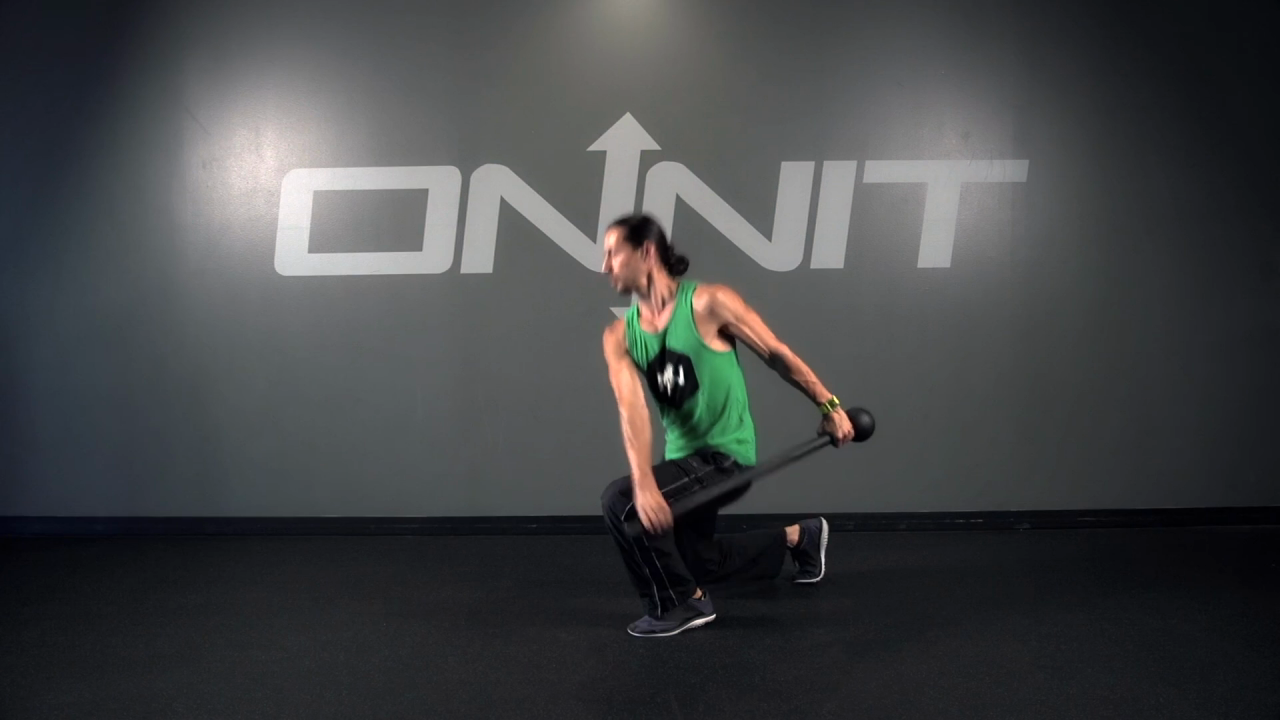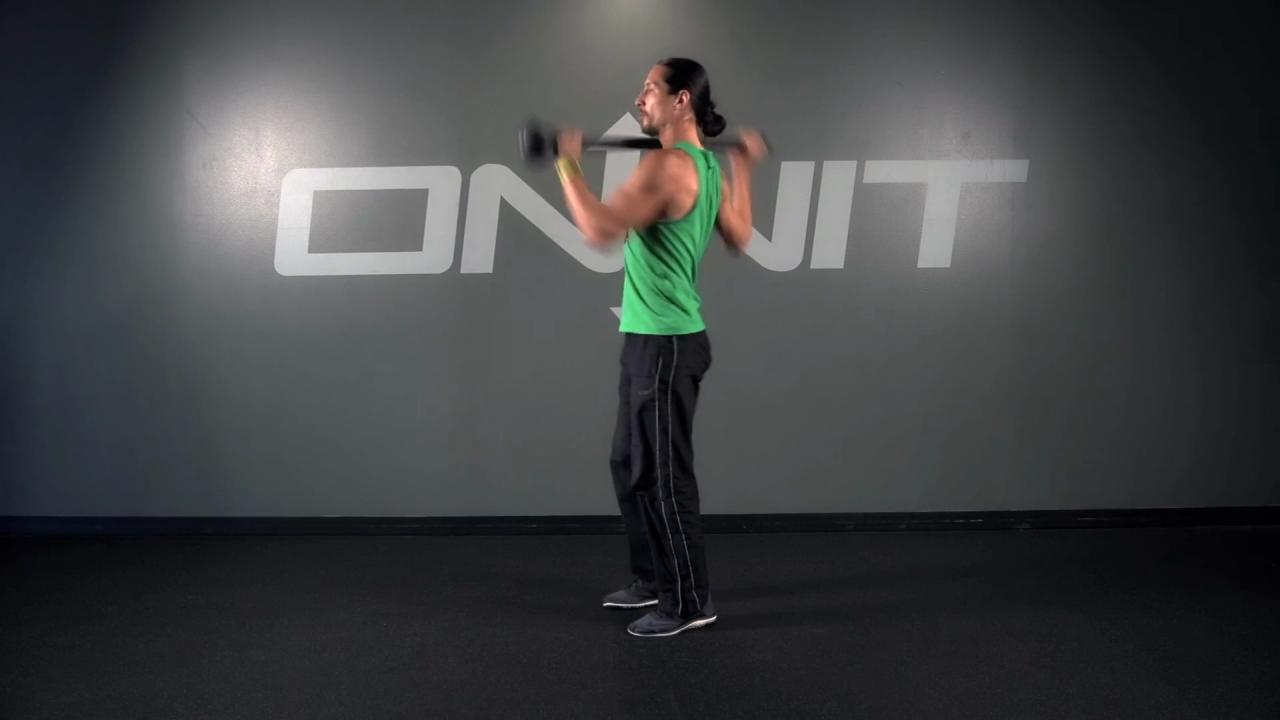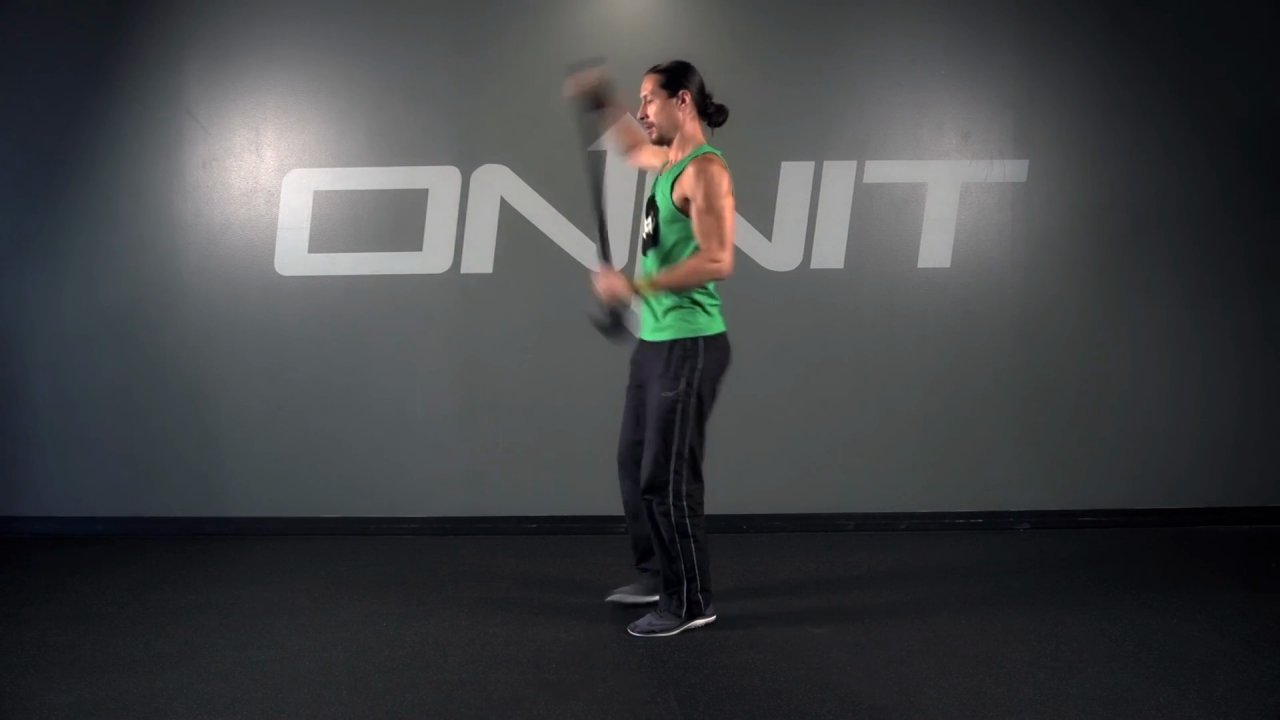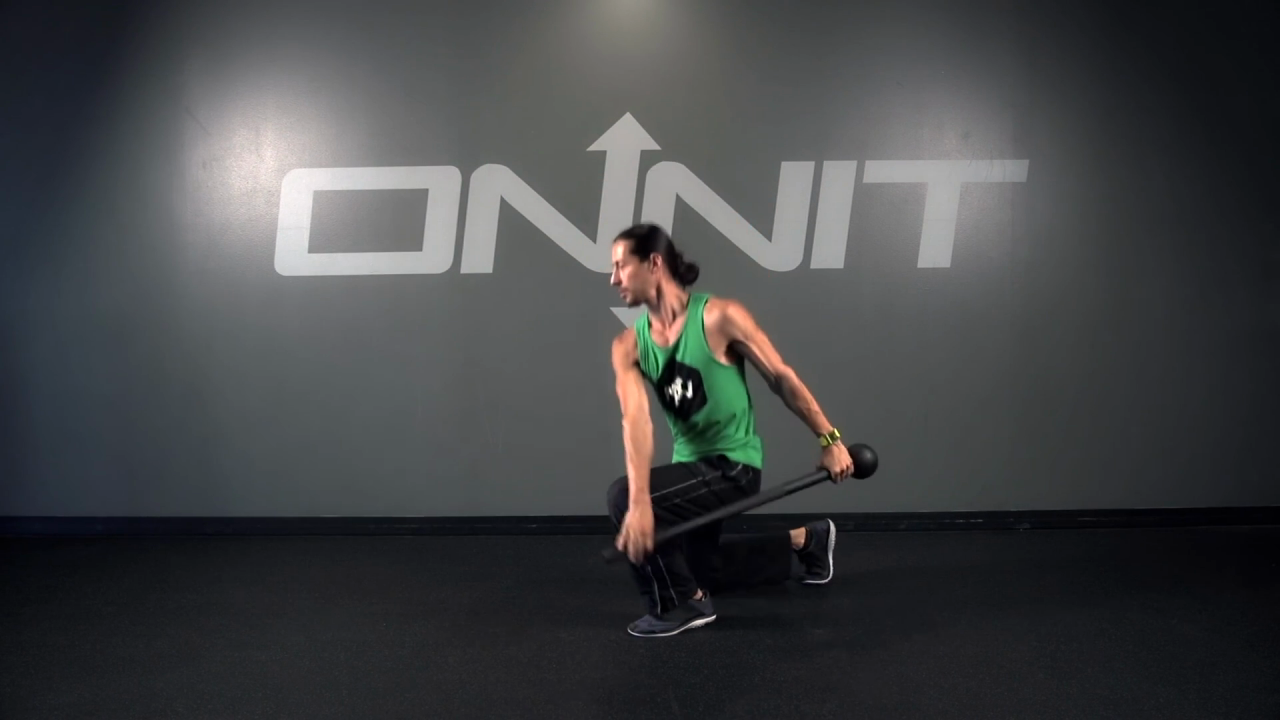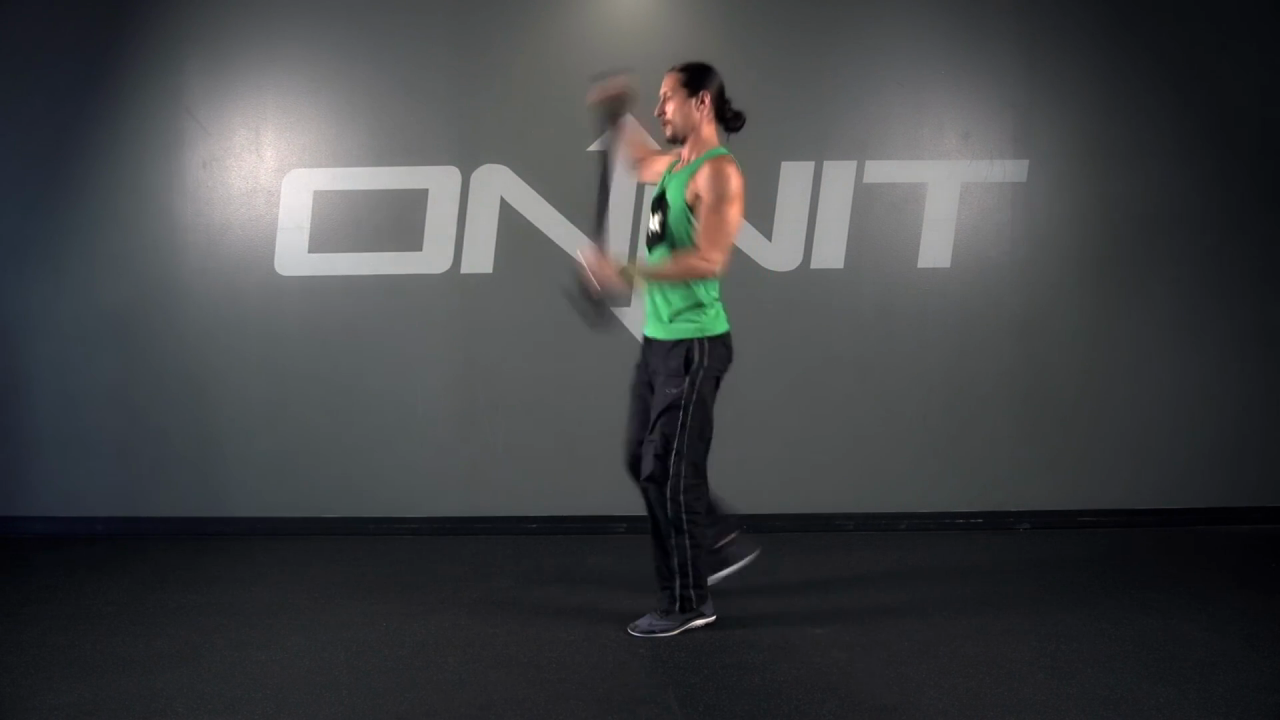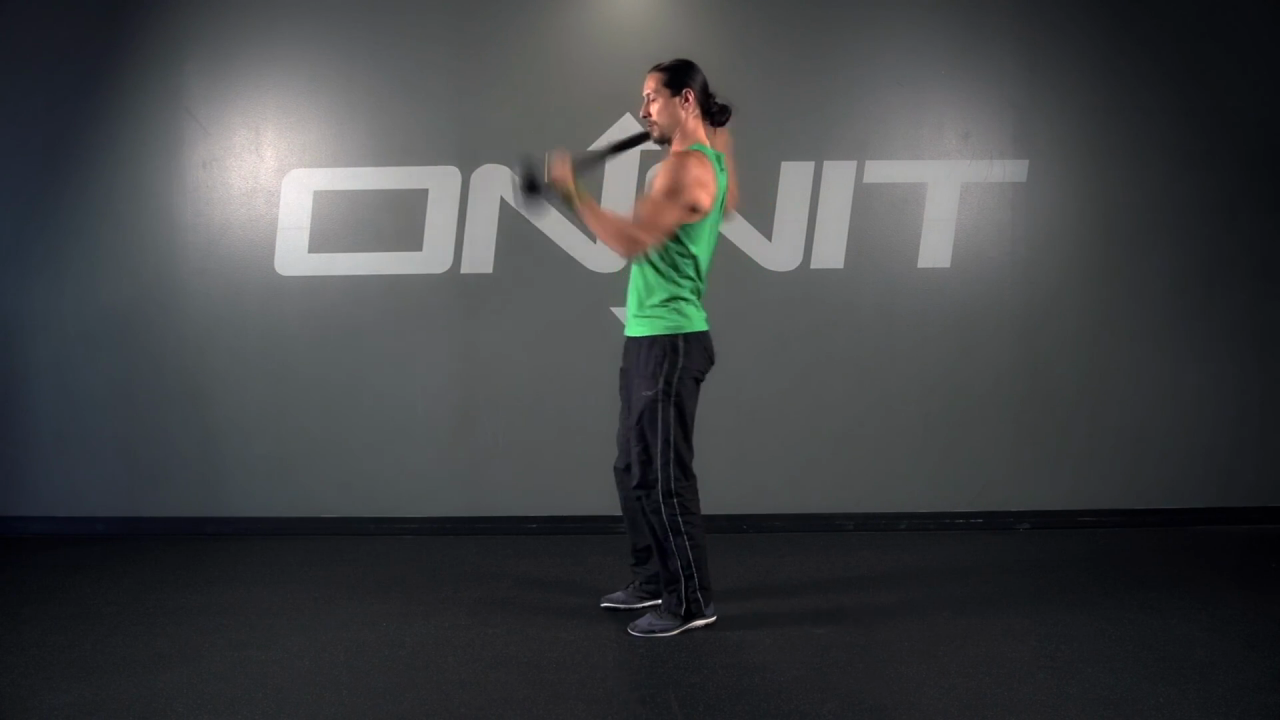
dt=0.7s
person 1, frame 1
left shoulder: (709, 304)
right shoulder: (620, 335)
left elbow: (777, 354)
right elbow: (633, 408)
left wrist: (830, 407)
right wrist: (642, 481)
left hip: (726, 456)
right hip: (685, 456)
left knee: (618, 502)
right knee: (700, 559)
left ankle: (678, 606)
right ankle: (800, 538)
person 1, frame 2
left shoulder: (666, 166)
right shoulder: (700, 163)
left elbow: (600, 230)
right elbow: (737, 238)
left wrist: (568, 162)
right wrist: (743, 168)
left hip: (667, 345)
right hip: (647, 339)
left knee: (659, 476)
right knee: (629, 466)
left ankle: (689, 602)
right ankle: (654, 578)
person 1, frame 3
left shoulder: (707, 170)
right shoulder: (671, 160)
left elbow: (718, 261)
right elbow: (640, 150)
left wrist: (635, 285)
right wrist: (606, 103)
left hip: (692, 346)
right hip: (655, 345)
left knee: (665, 477)
right knee: (634, 466)
left ankle: (691, 603)
right ankle: (659, 574)
person 1, frame 4
left shoulder: (719, 316)
right shoulder: (628, 346)
left elbow: (782, 377)
right elbow: (636, 421)
left wrist: (829, 440)
right wrist: (637, 503)
left hip: (734, 464)
right hip: (691, 462)
left knee: (617, 495)
right knee: (703, 567)
left ankle: (683, 603)
right ankle: (807, 541)
person 1, frame 5
left shoulder: (716, 173)
right shoulder: (679, 161)
left elbow: (709, 259)
right elbow: (644, 166)
left wrist: (629, 273)
left hip: (693, 347)
right hip: (660, 343)
left knee: (671, 473)
right knee: (645, 463)
left ankle: (689, 604)
right ankle: (722, 542)
person 1, frame 6
left shoulder: (686, 166)
right shoulder: (709, 161)
left elbow: (633, 242)
right elbow: (720, 201)
left wrist: (574, 193)
right wrist: (717, 136)
left hip: (671, 342)
right hip: (653, 338)
left knee: (661, 476)
right knee: (634, 470)
left ankle: (690, 601)
right ankle: (654, 578)
